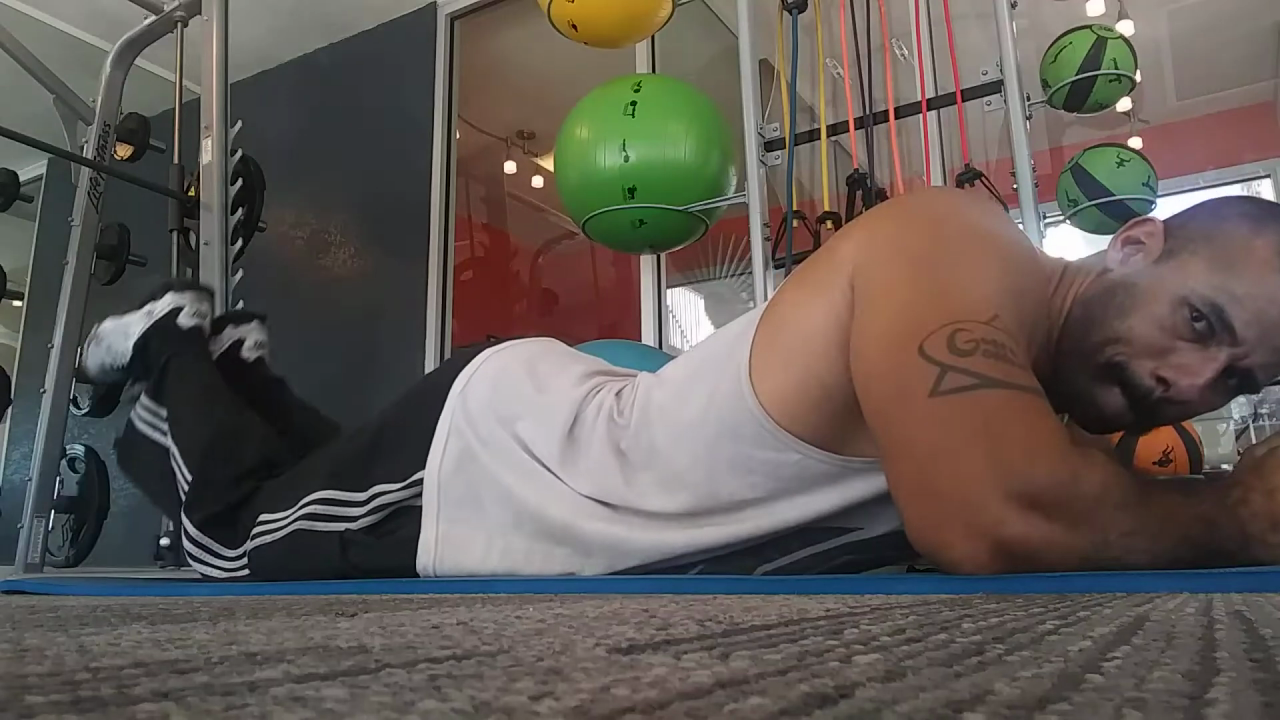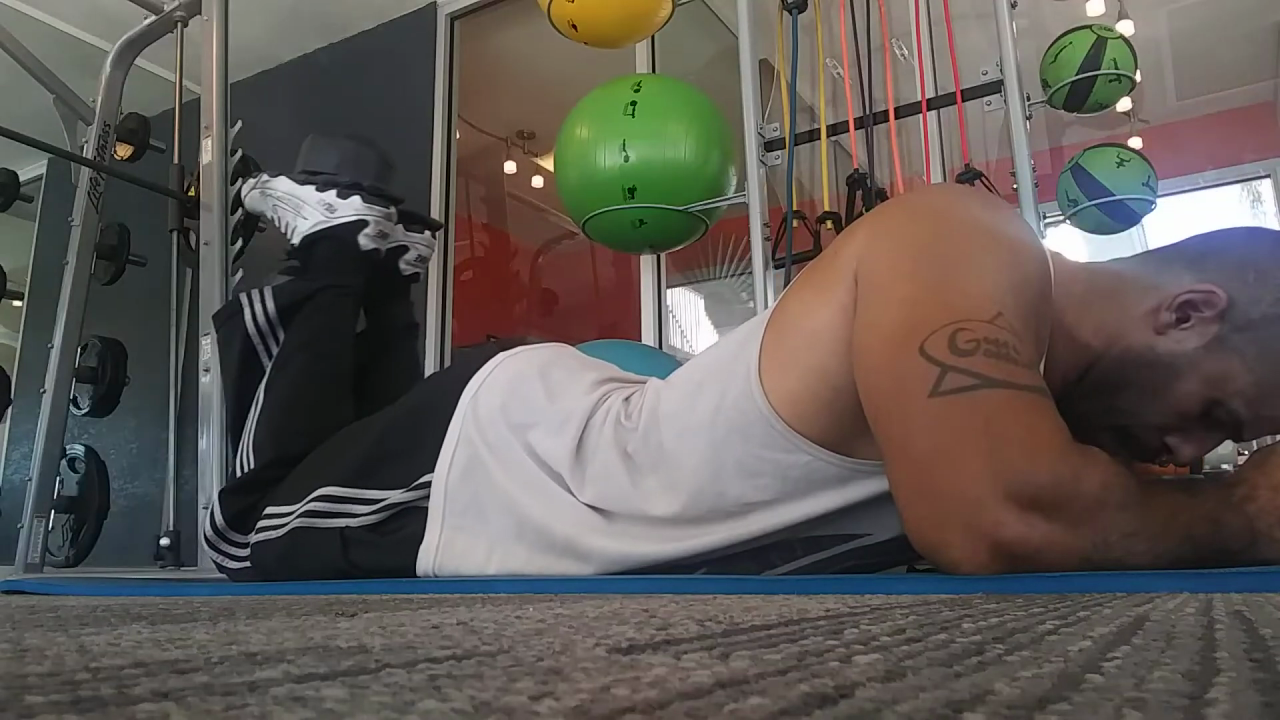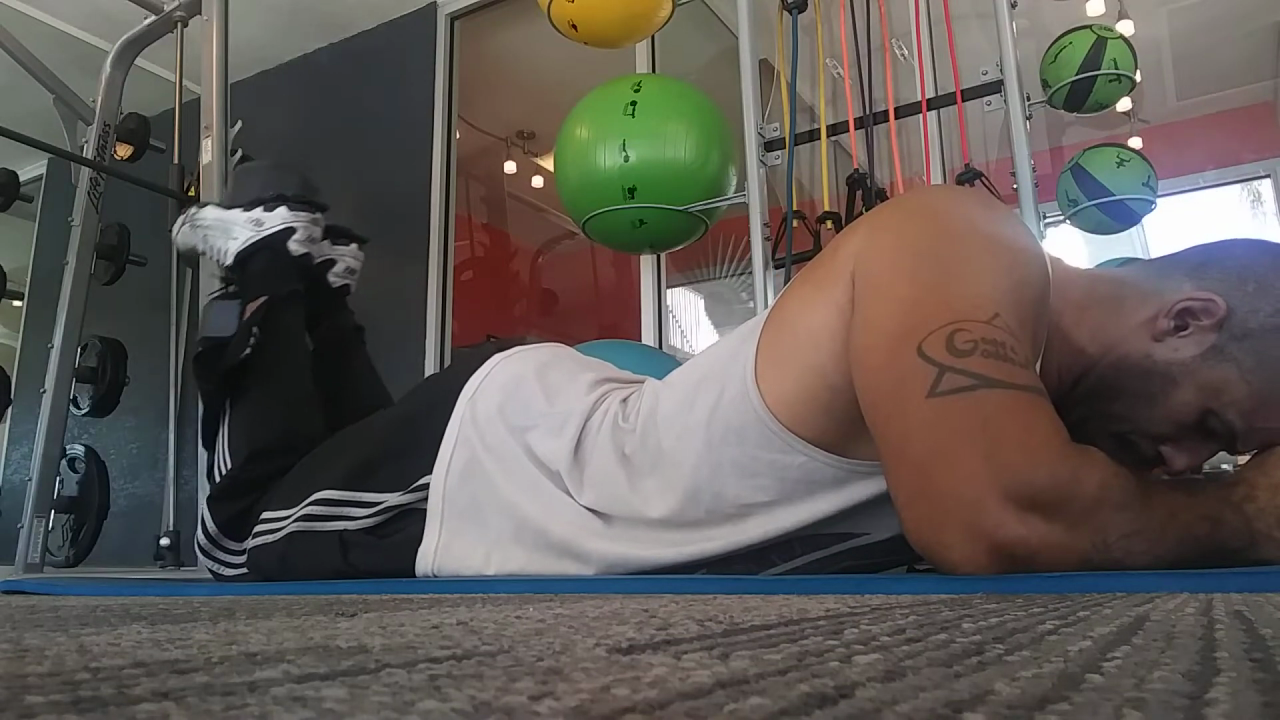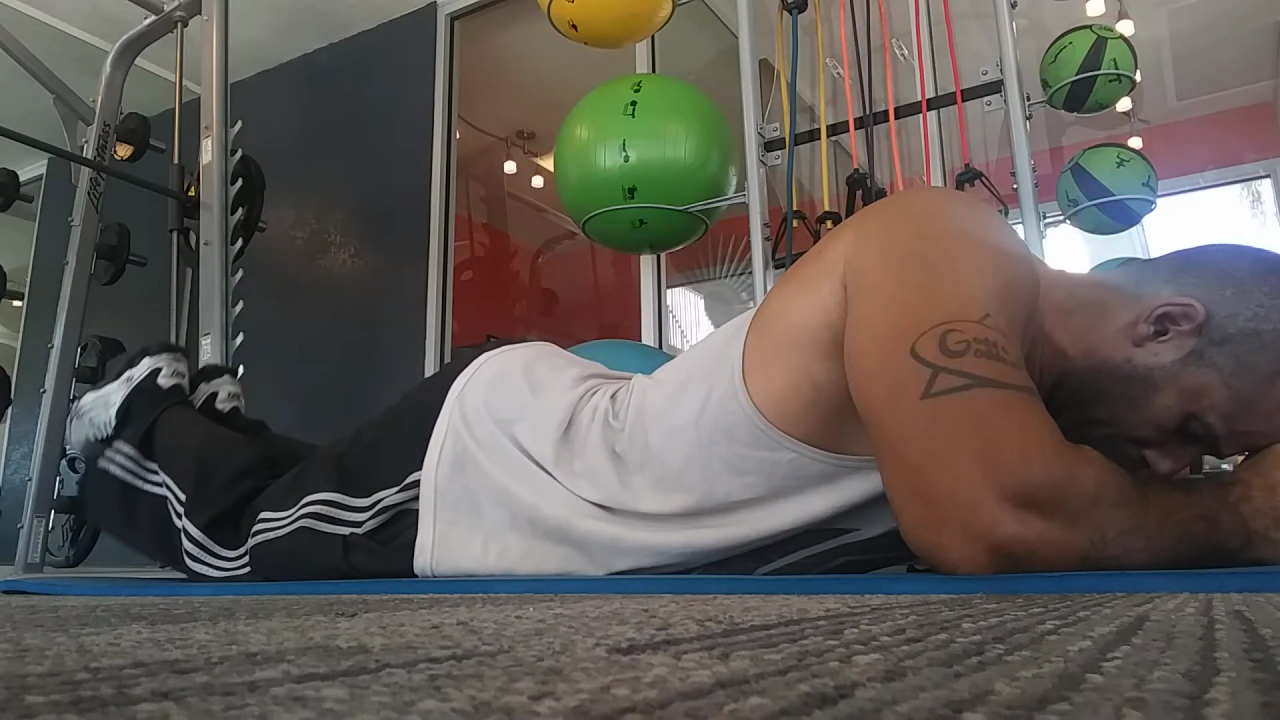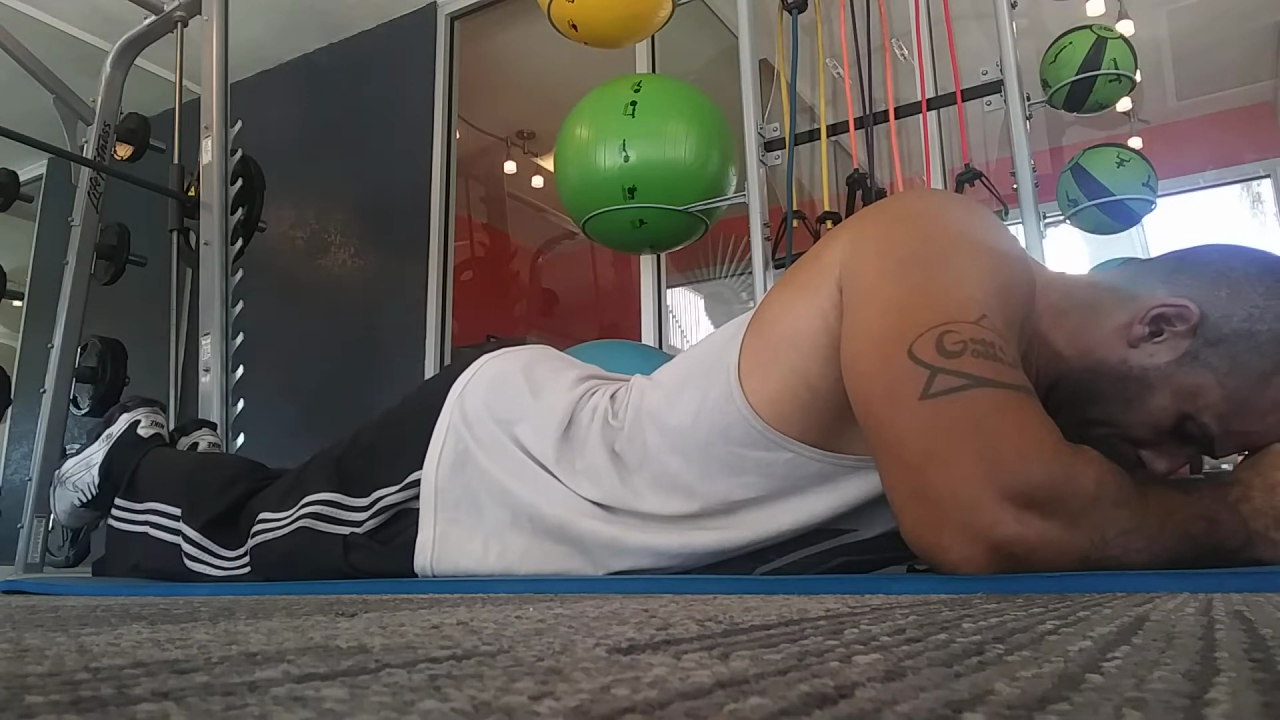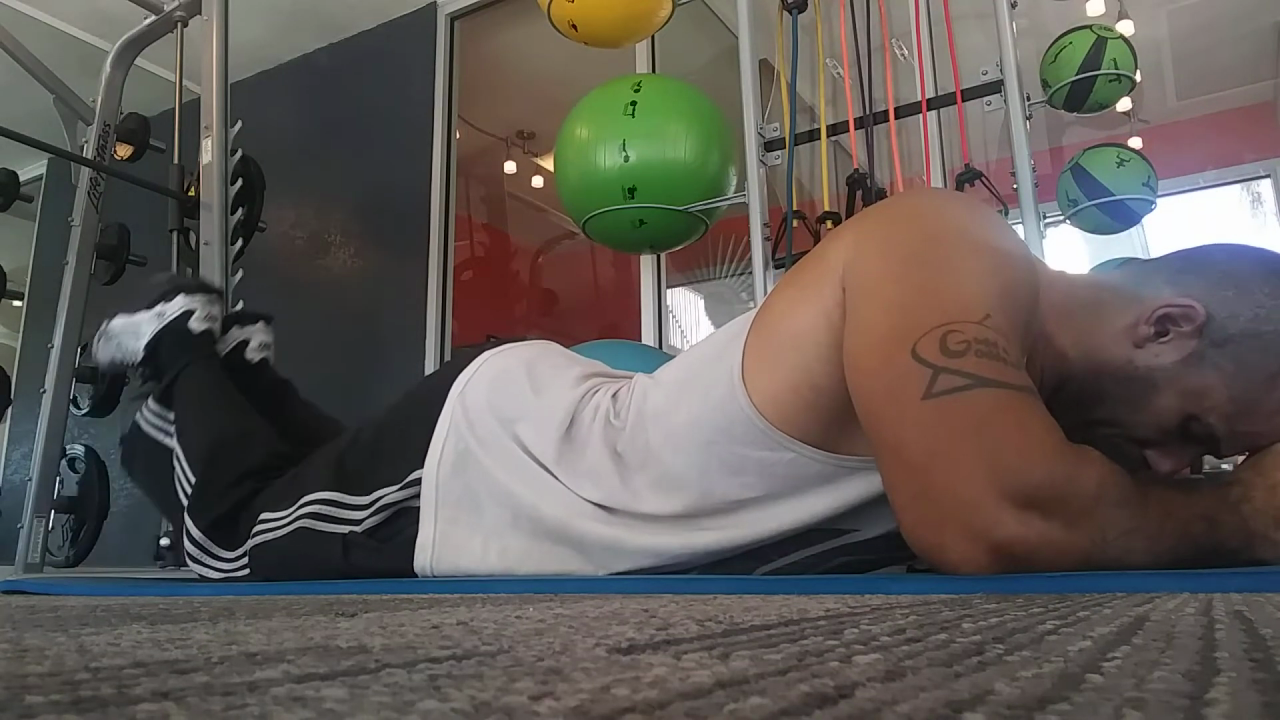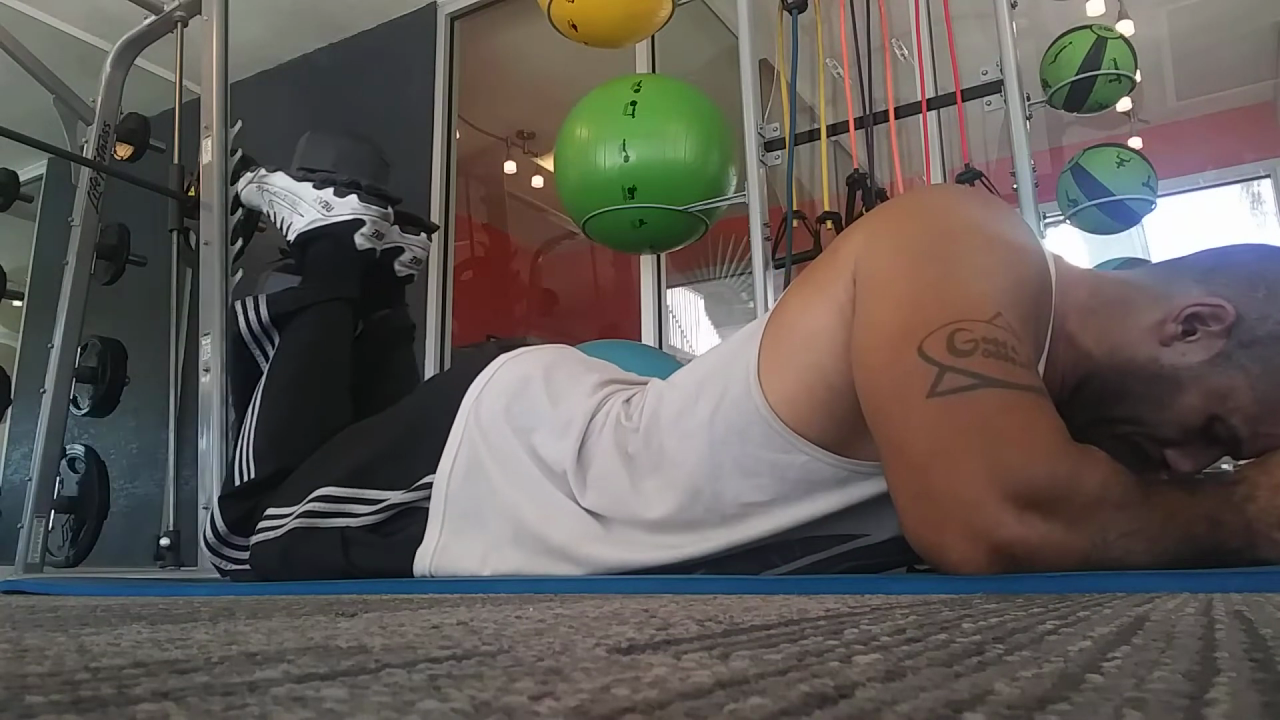
dt=0.7s
person 1, frame 1
left shoulder: (1029, 394)
right shoulder: (959, 246)
right elbow: (993, 519)
left hip: (551, 430)
right hip: (469, 456)
right knee: (232, 534)
left ankle: (226, 357)
right ankle: (179, 343)
person 1, frame 2
left shoulder: (1034, 375)
right shoulder: (962, 244)
right elbow: (998, 520)
left hip: (560, 431)
right hip: (485, 454)
right knee: (252, 534)
left ankle: (367, 272)
right ankle: (341, 258)
person 1, frame 3
left shoulder: (1028, 372)
right shoulder: (958, 250)
right elbow: (996, 521)
left hip: (558, 431)
right hip: (475, 460)
right knee: (244, 537)
left ankle: (306, 284)
right ankle: (277, 266)
person 1, frame 4
left shoulder: (1008, 368)
right shoulder: (947, 249)
right elbow: (993, 519)
left hip: (549, 430)
right hip: (466, 461)
right knee: (234, 541)
left ankle: (193, 412)
right ankle: (160, 414)
person 1, frame 5
left shoulder: (1006, 368)
right shoulder: (942, 251)
right elbow: (991, 520)
left hip: (550, 434)
right hip: (465, 464)
right knee: (233, 552)
left ankle: (170, 459)
right ankle: (140, 463)
person 1, frame 6
left shoulder: (1015, 366)
right shoulder: (945, 249)
right elbow: (992, 519)
left hip: (548, 430)
right hip: (463, 460)
right knee: (235, 532)
left ankle: (226, 363)
right ankle: (189, 351)
person 1, frame 7
left shoulder: (1049, 374)
right shoulder: (963, 247)
right elbow: (998, 519)
left hip: (575, 429)
right hip: (488, 453)
right knee: (255, 533)
left ankle: (369, 276)
right ankle: (341, 260)
